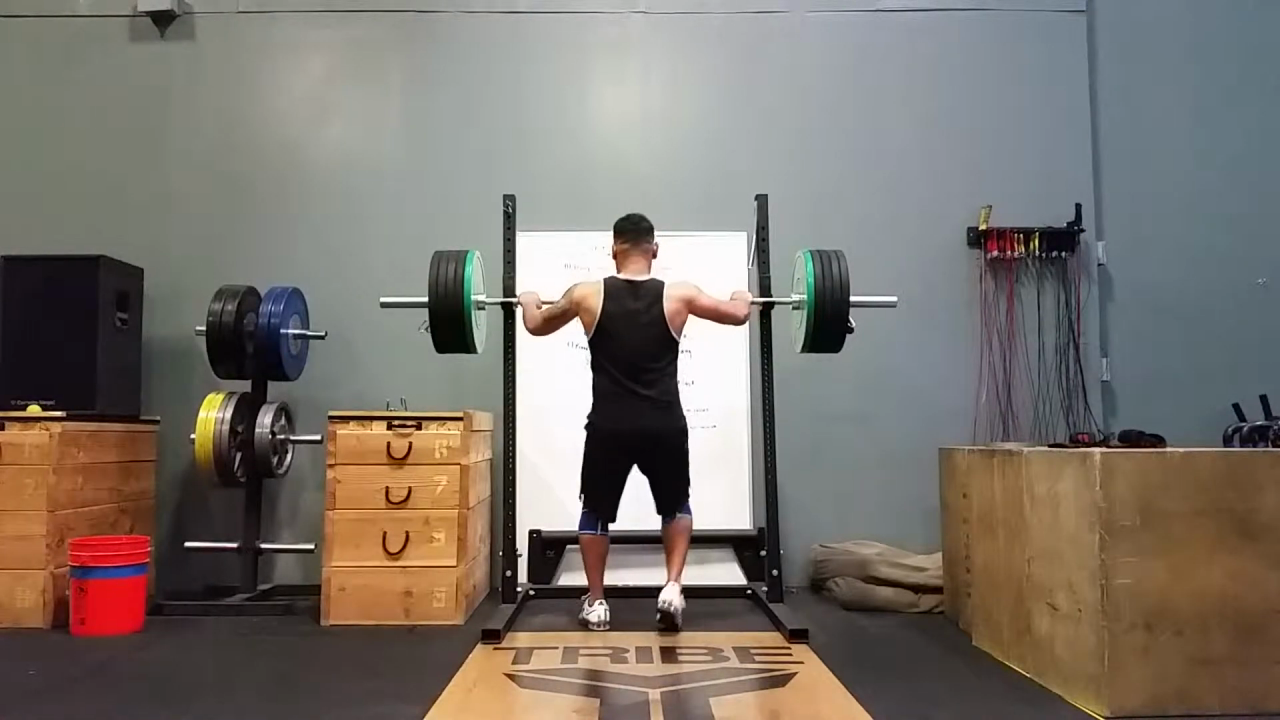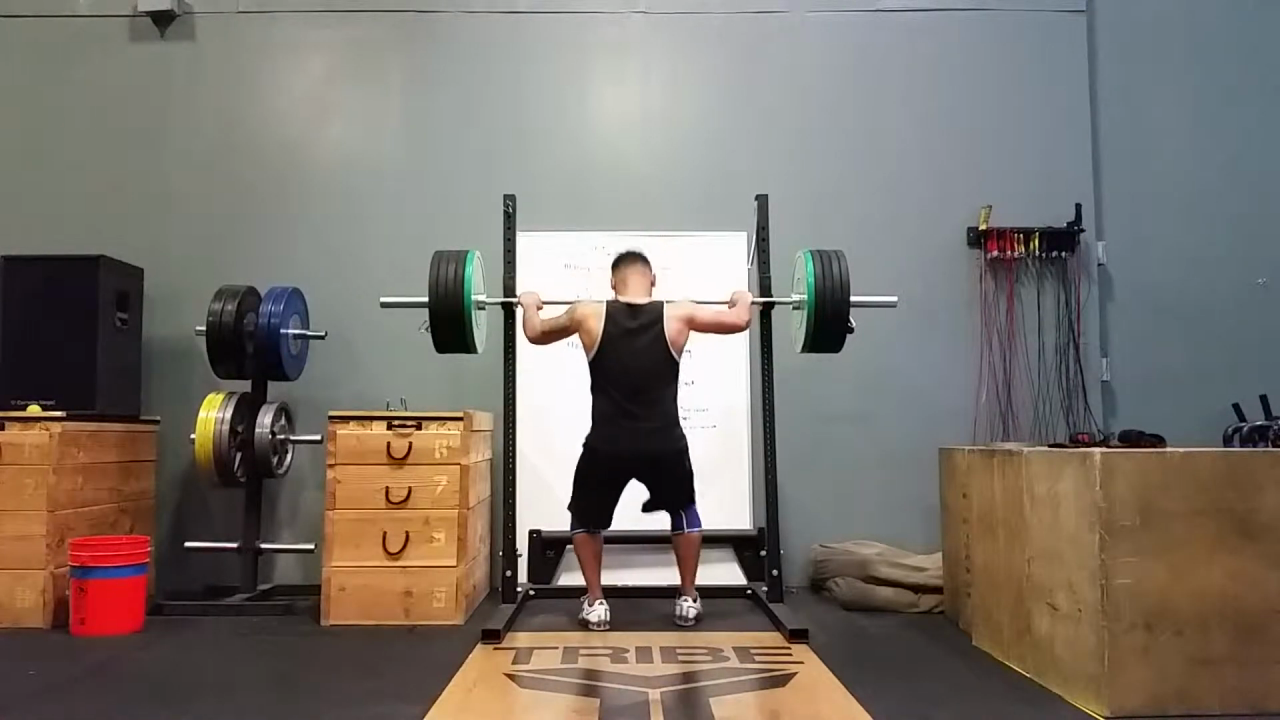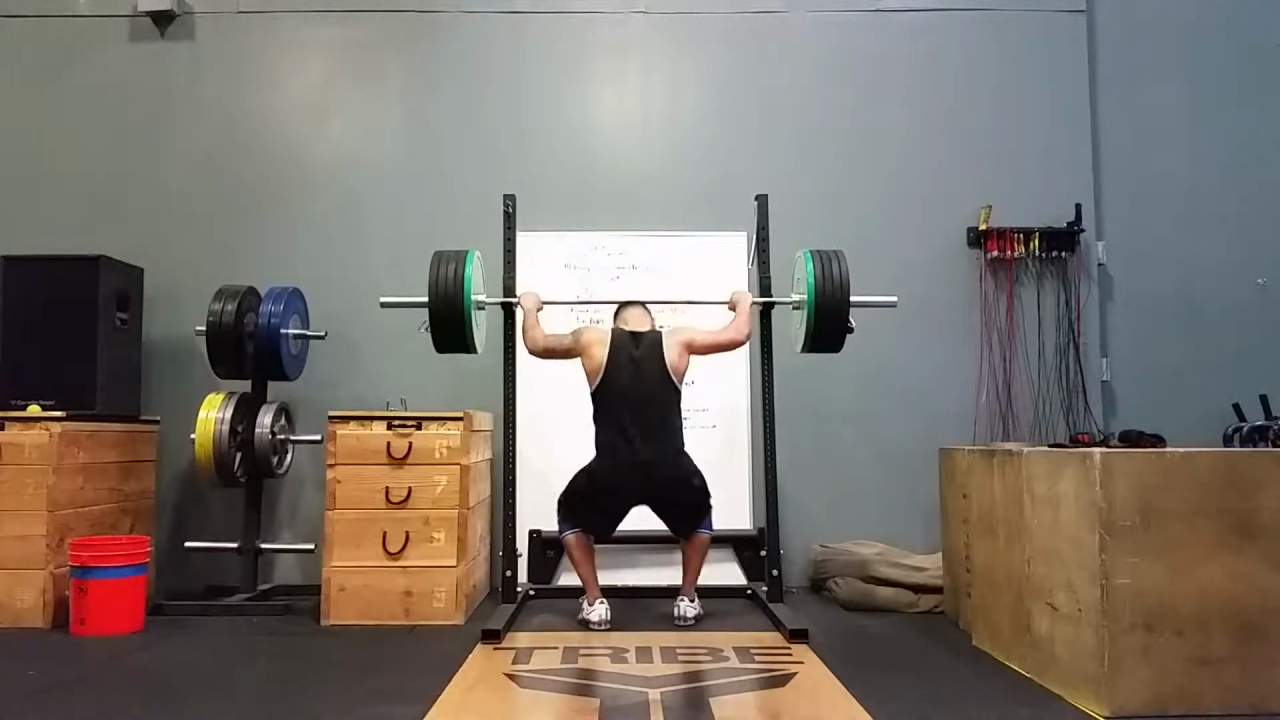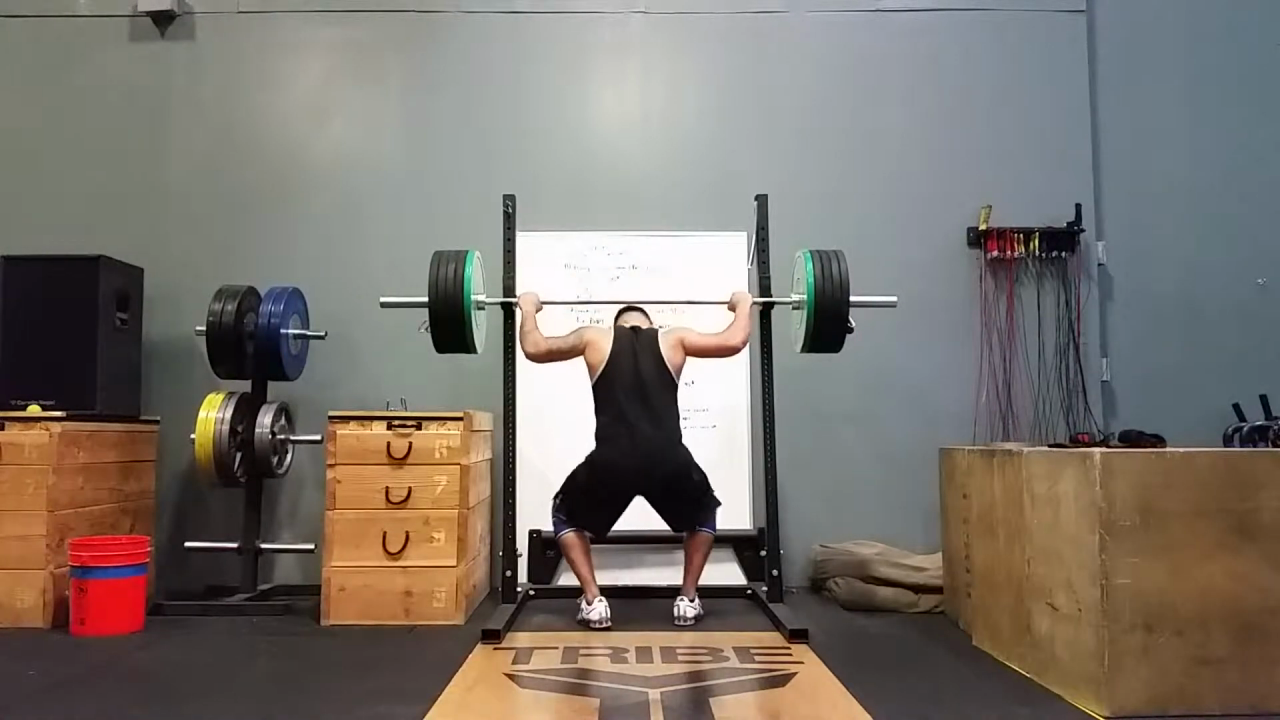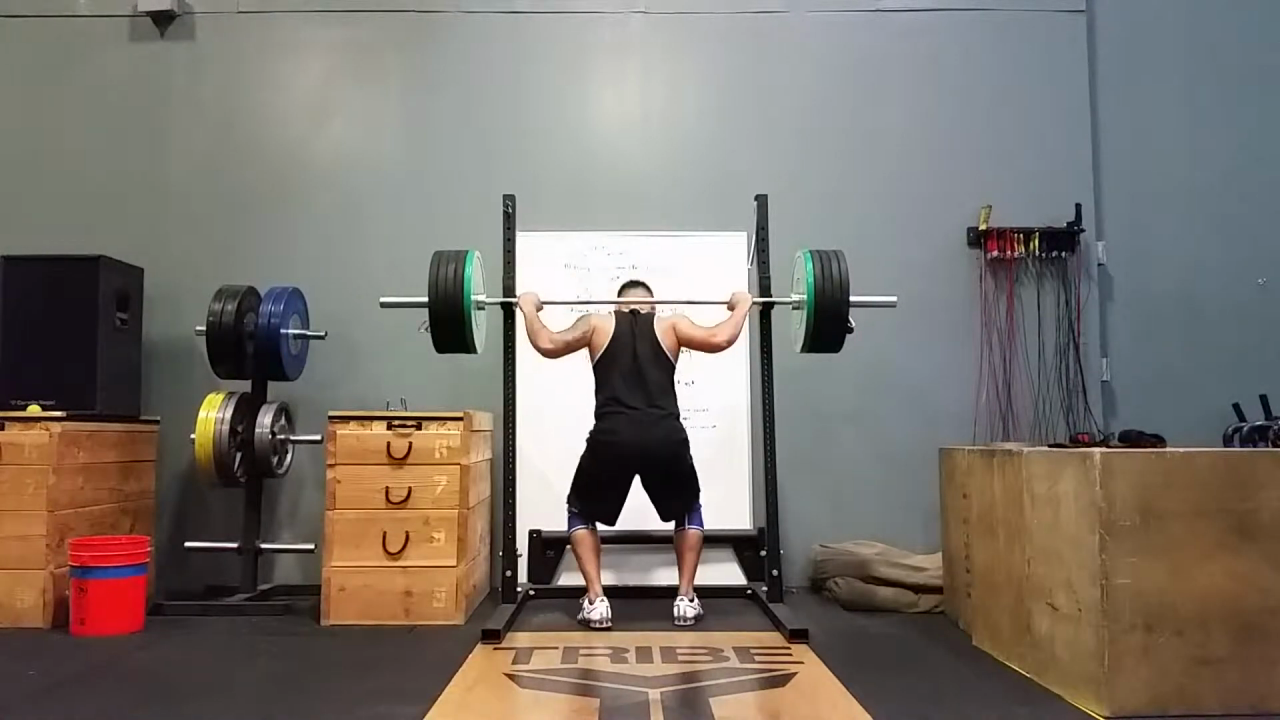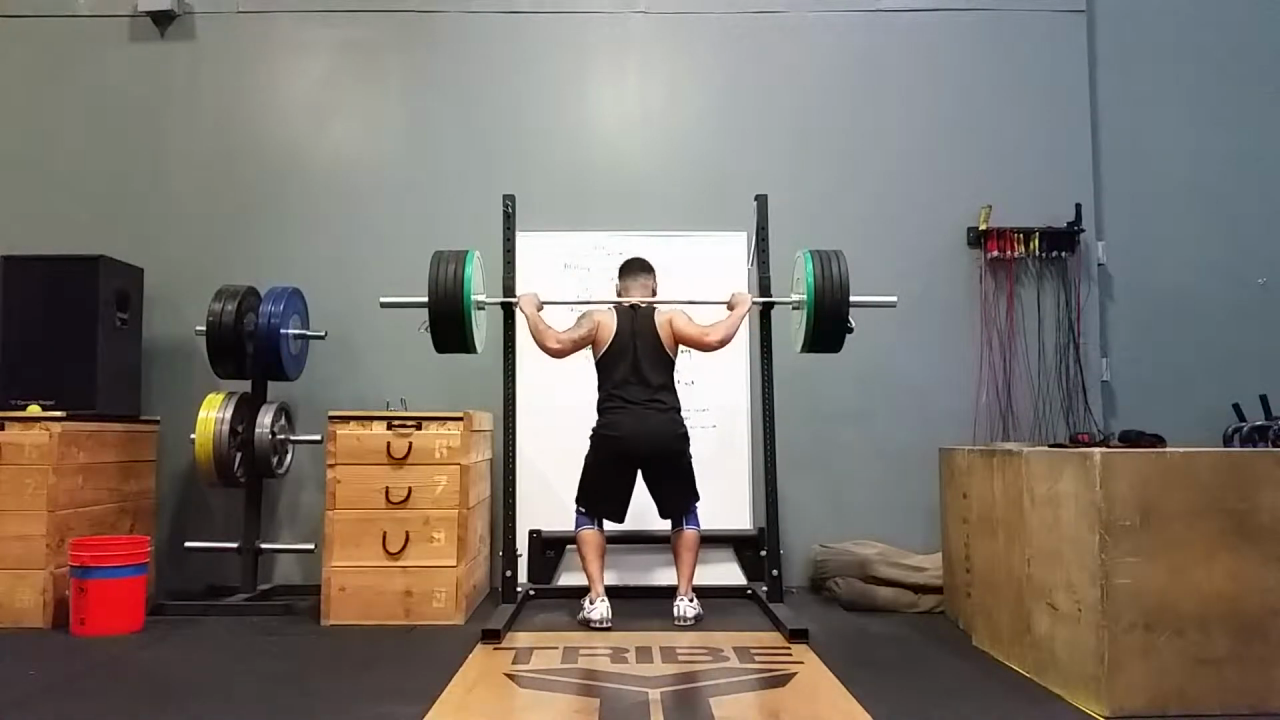
dt=0.2s
person 1, frame 1
left shoulder: (587, 295)
right shoulder: (678, 295)
left elbow: (536, 327)
right elbow: (739, 314)
left wrist: (528, 303)
right wrist: (744, 299)
left hip: (609, 426)
right hip: (665, 425)
left knee: (595, 513)
right knee: (675, 506)
left ankle: (595, 603)
right ankle: (672, 587)
person 1, frame 2
left shoulder: (589, 315)
right shoulder: (677, 316)
left elbow: (535, 333)
right elbow: (738, 321)
left wrist: (529, 303)
right wrist: (742, 300)
left hip: (607, 443)
right hip: (664, 443)
left knee: (585, 518)
right knee: (683, 512)
left ankle: (595, 603)
right ankle: (687, 599)
person 1, frame 3
left shoulder: (593, 341)
right shoulder: (676, 342)
left elbow: (536, 344)
right elbow: (737, 336)
left wrist: (529, 309)
right wrist: (743, 305)
left hip: (612, 472)
right hip: (669, 471)
left knee: (570, 516)
right knee: (698, 516)
left ankle: (594, 602)
right ankle: (687, 600)
person 1, frame 4
left shoulder: (596, 338)
right shoulder: (672, 339)
left elbow: (534, 350)
right elbow: (734, 343)
left wrist: (527, 310)
right wrist: (743, 307)
left hip: (612, 460)
right hip: (668, 460)
left knee: (565, 514)
right knee: (703, 513)
left ankle: (593, 601)
right ankle: (687, 599)
person 1, frame 5
left shoulder: (597, 322)
right shoulder: (670, 323)
left elbow: (548, 345)
right elbow: (718, 340)
left wrist: (529, 311)
right wrist: (741, 309)
left hip: (611, 438)
right hip: (665, 438)
left knee: (581, 513)
right knee: (687, 512)
left ankle: (595, 600)
right ankle: (686, 599)
person 1, frame 6
left shoulder: (600, 318)
right shoulder: (670, 317)
left elbow: (555, 345)
right elbow: (712, 339)
left wrist: (530, 311)
right wrist: (740, 309)
left hip: (614, 432)
right hip: (666, 431)
left knee: (590, 514)
right knee: (683, 512)
left ankle: (597, 600)
right ankle: (685, 599)
